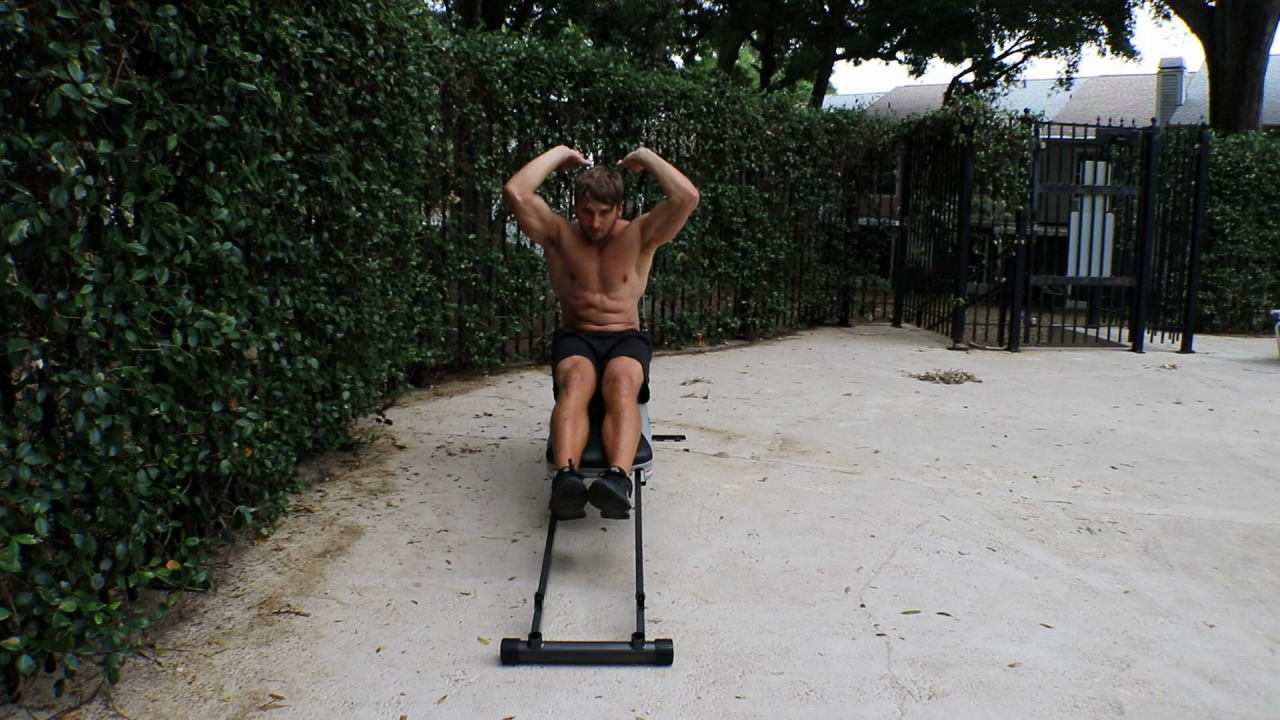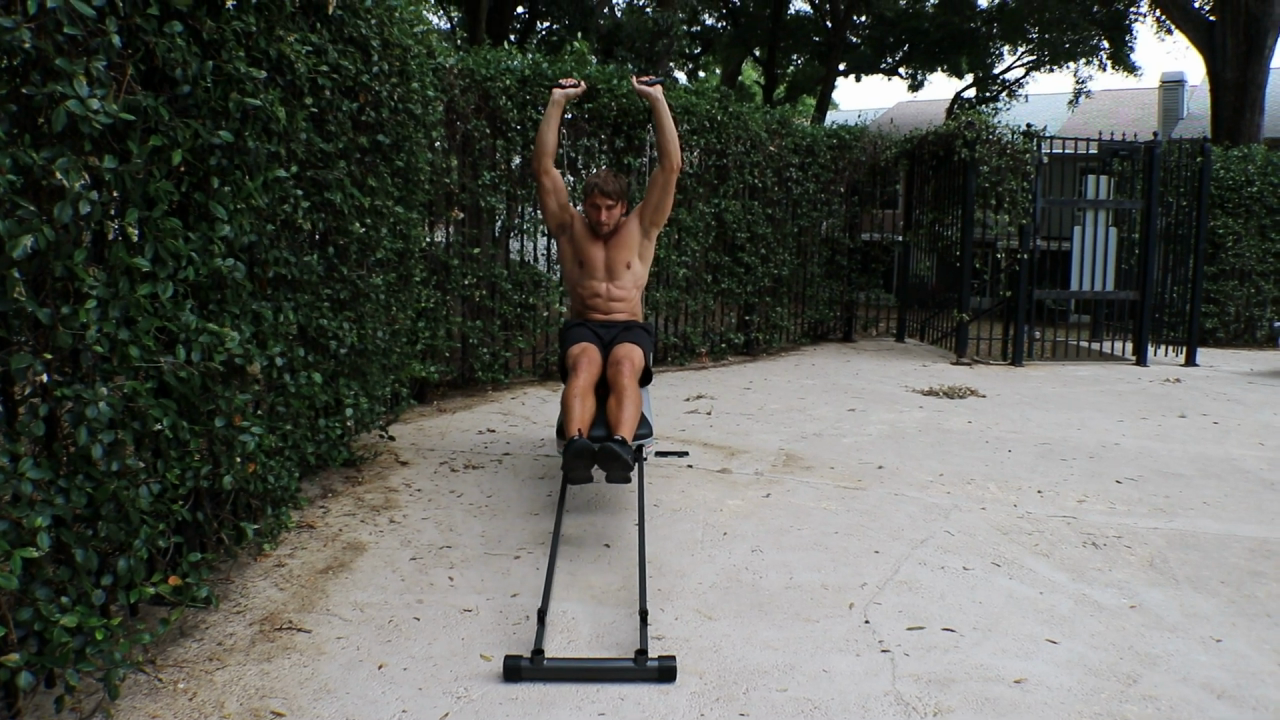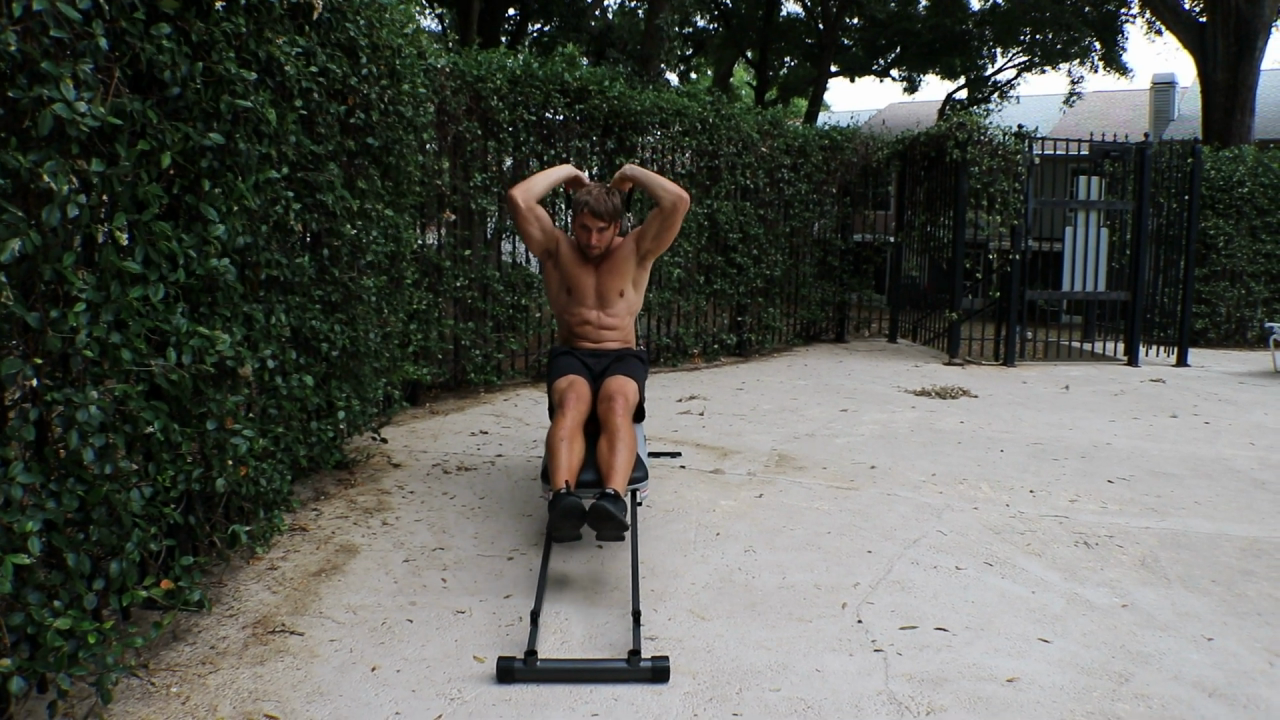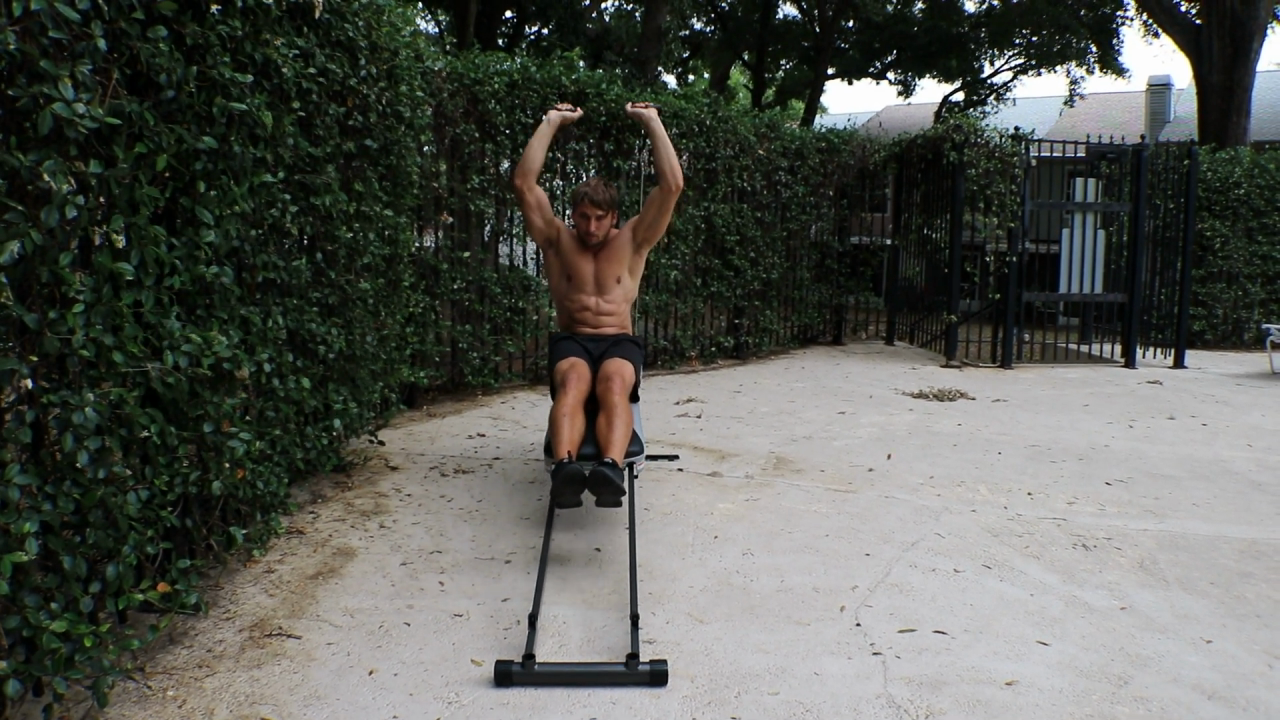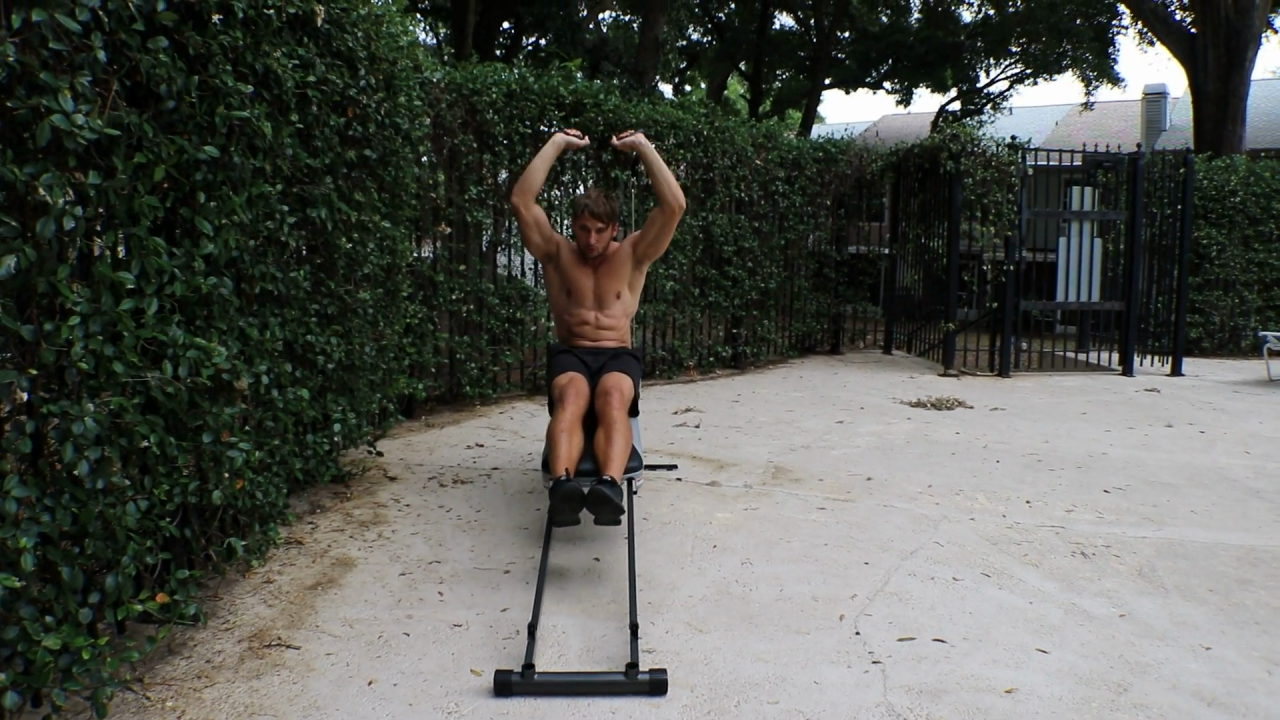
dt=1s
person 1, frame 1
left shoulder: (640, 234)
right shoulder: (558, 232)
left elbow: (688, 197)
right elbow: (515, 192)
left wrist: (646, 157)
right wrist: (560, 153)
left hip: (627, 338)
right hip: (575, 336)
left knee: (620, 386)
right knee: (575, 384)
left ankle: (618, 479)
right ankle: (565, 478)
person 1, frame 2
left shoulder: (641, 229)
right shoulder: (569, 229)
left elbow: (670, 167)
right elbow: (544, 168)
left wrist: (656, 100)
right wrist: (557, 102)
left hip: (630, 329)
right hip: (582, 328)
left knee: (622, 367)
right knee: (584, 366)
left ankle: (621, 447)
right ankle: (576, 446)
person 1, frame 3
left shoulder: (636, 250)
right shoulder: (555, 248)
left elbow: (678, 201)
right elbow: (517, 199)
left wrist: (630, 173)
right wrist: (566, 171)
left hip: (622, 357)
right hip: (571, 355)
left knee: (616, 404)
right knee: (570, 403)
left ankle: (613, 499)
right ankle: (562, 498)
person 1, frame 4
left shoulder: (633, 242)
right shoulder: (557, 240)
left elbow: (671, 187)
right elbow: (524, 185)
left wrist: (651, 121)
right wrist: (551, 122)
left hip: (620, 342)
right hip: (570, 341)
left knee: (613, 383)
right knee: (573, 382)
left ankle: (611, 470)
right ankle: (564, 469)
person 1, frame 5
left shoulder: (633, 254)
right shoulder: (556, 253)
left elbow: (675, 206)
right elbow: (520, 202)
left wrist: (643, 146)
right wrist: (556, 143)
left hip: (619, 356)
right hip: (570, 354)
left knee: (613, 399)
right knee: (570, 398)
left ankle: (610, 487)
right ankle: (561, 486)
